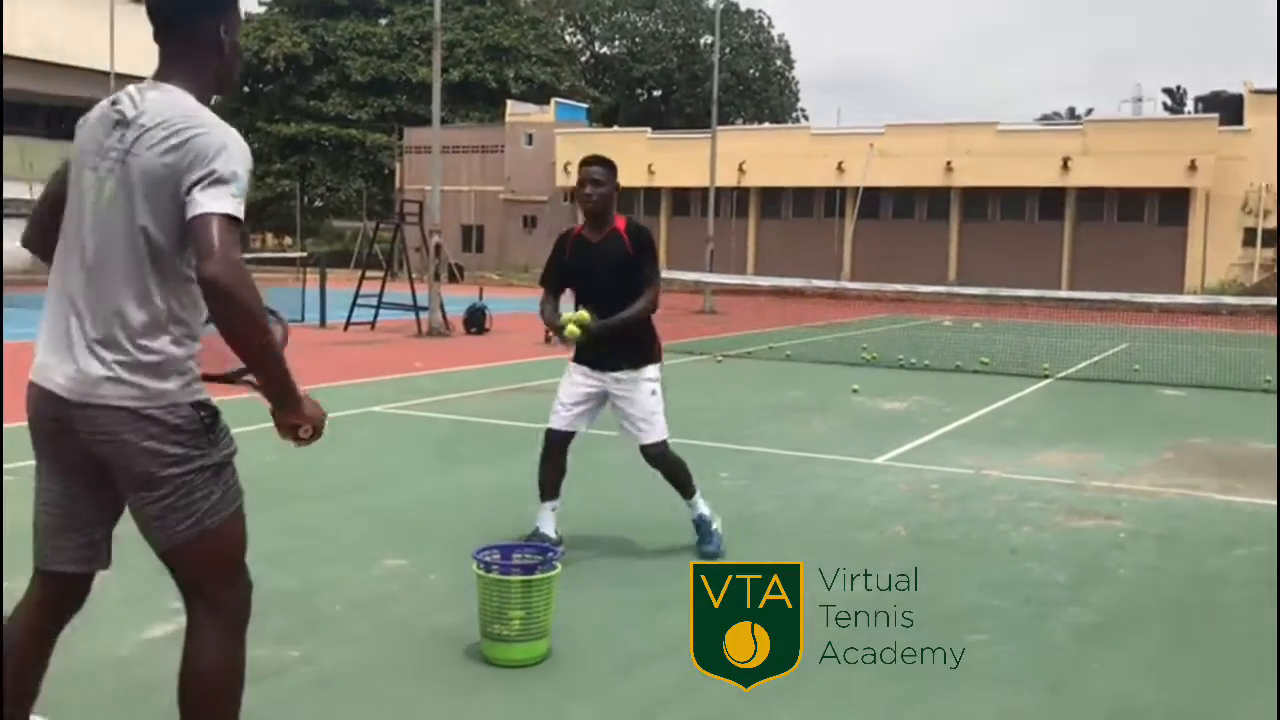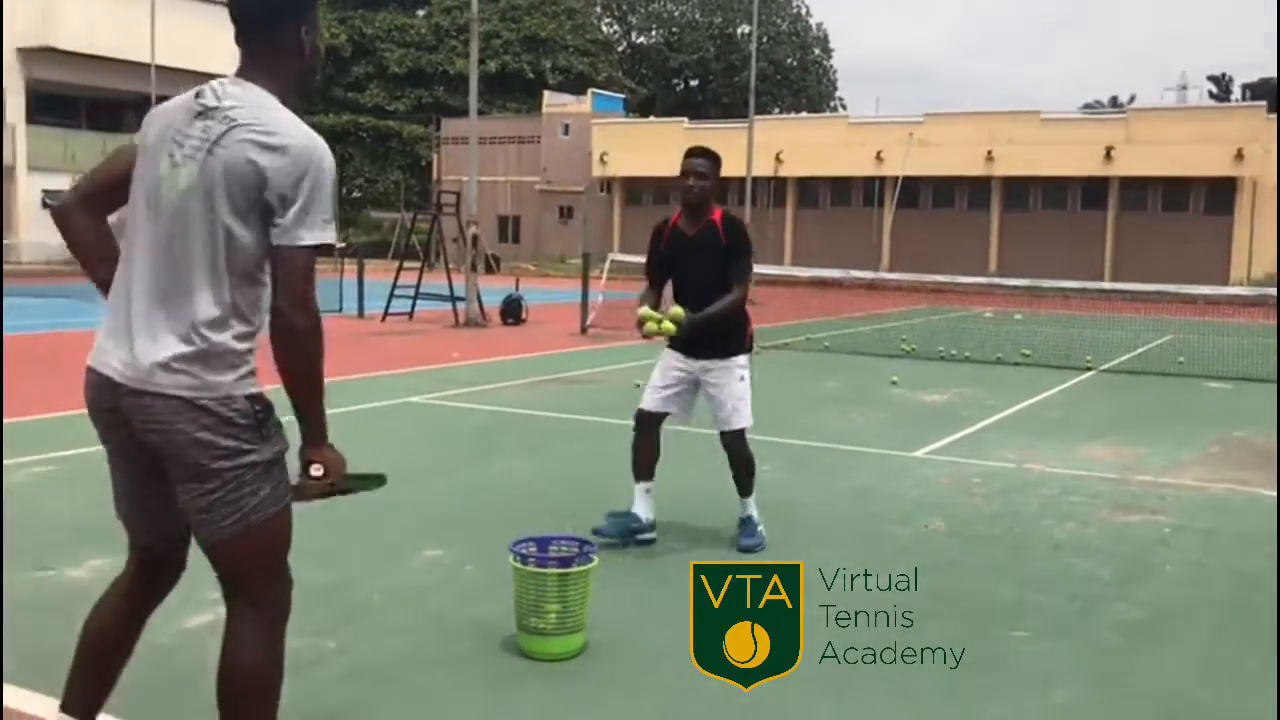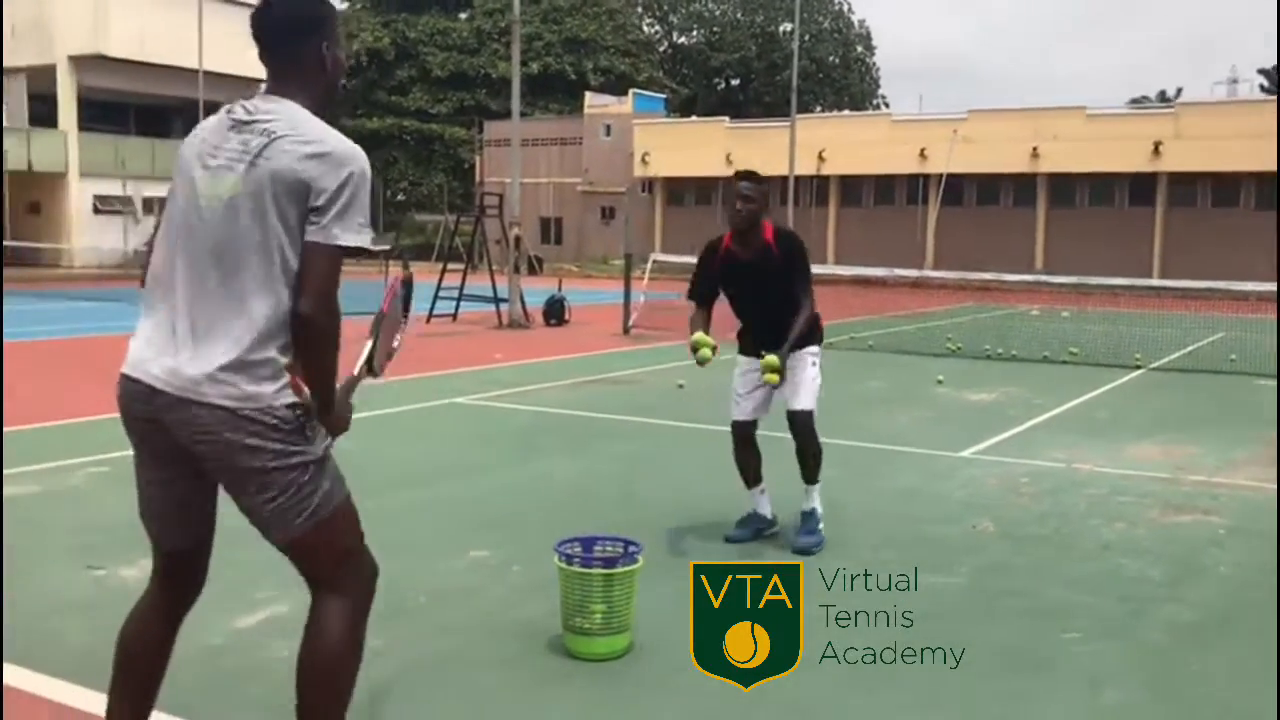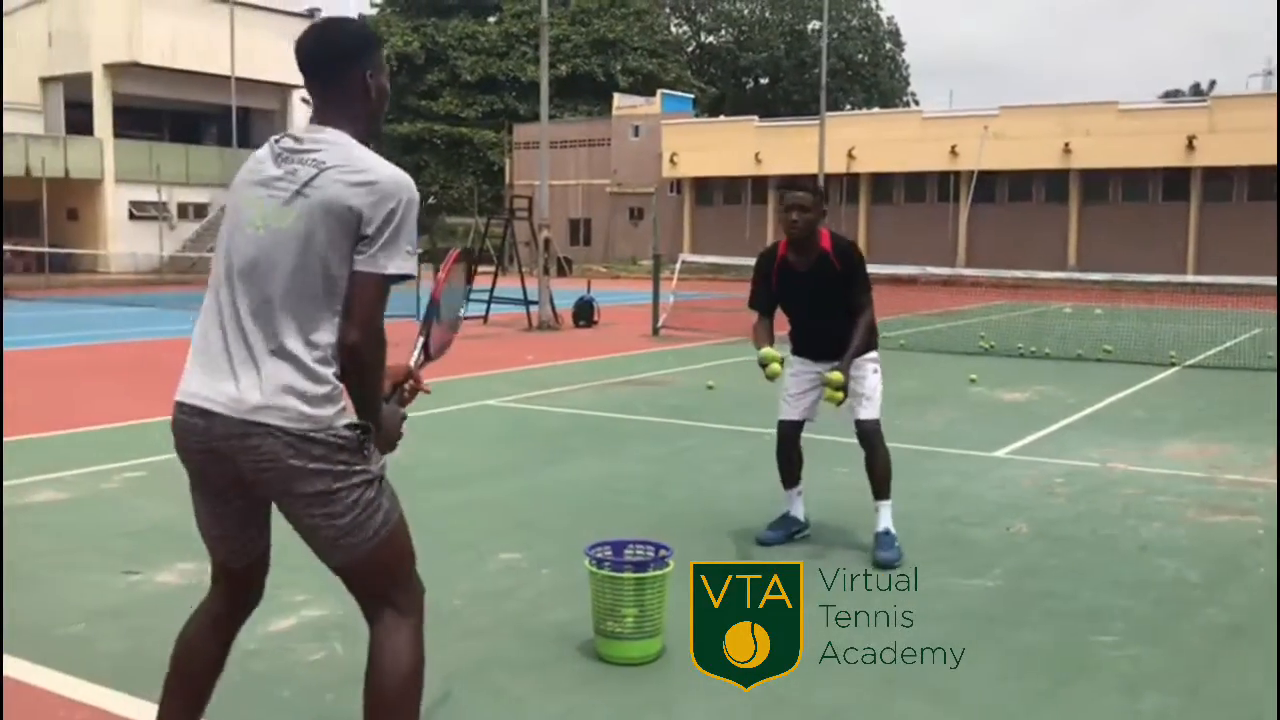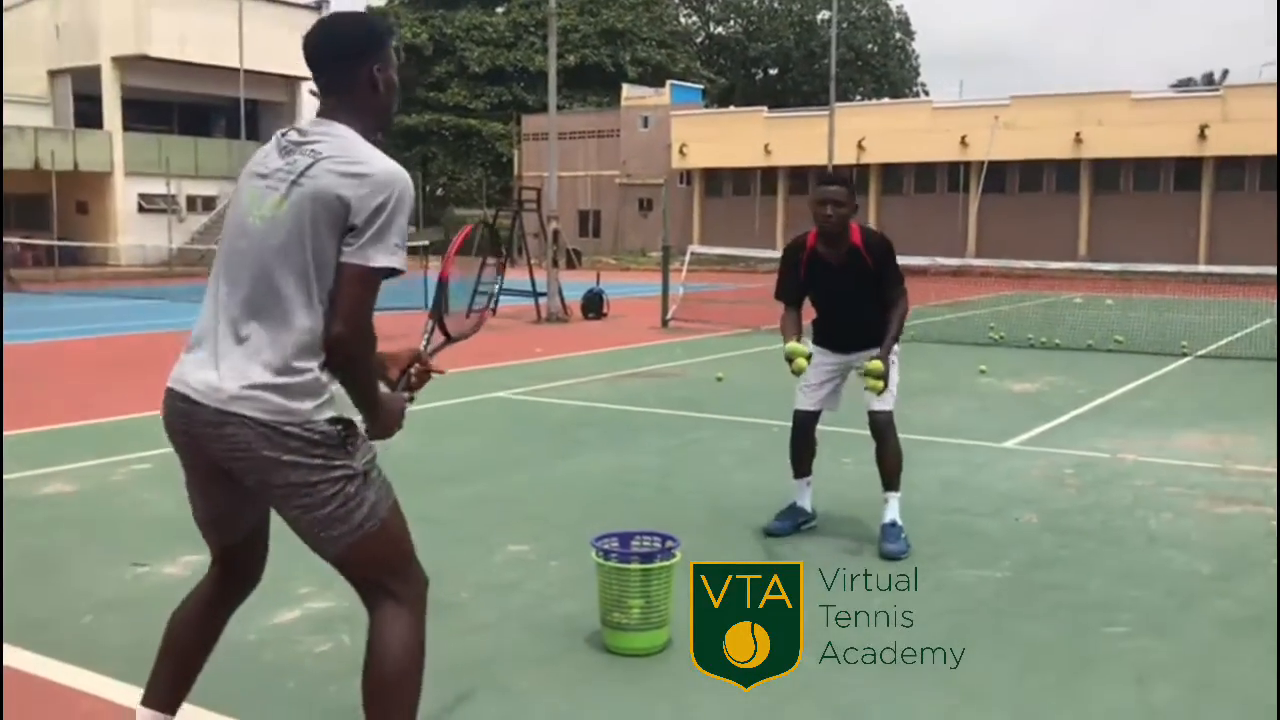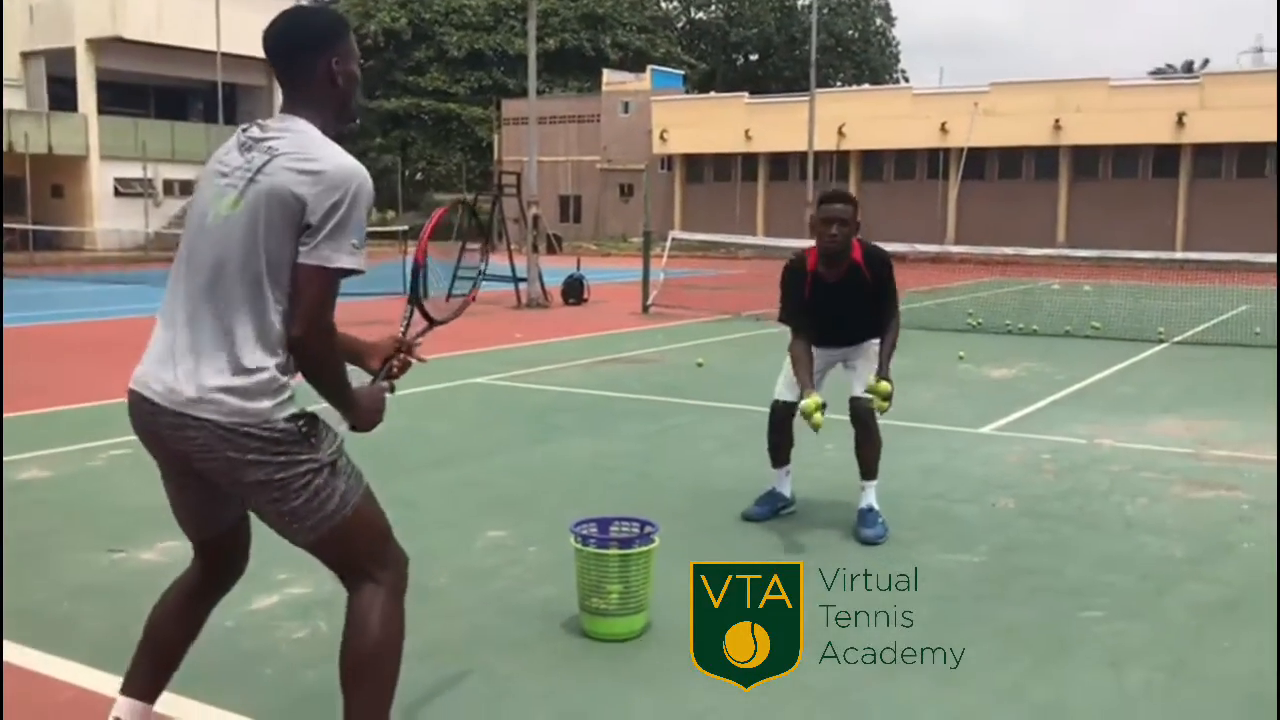
dt=0.3s
person 1, frame 1
left shoulder: (101, 119)
right shoulder: (210, 139)
right elbow: (221, 275)
right wrist: (286, 397)
right hip: (149, 406)
right knee: (221, 600)
person 1, frame 2
left shoulder: (171, 114)
right shoulder: (297, 147)
left elbow: (76, 207)
right elbow: (290, 310)
right wrist: (315, 433)
left hip: (113, 378)
right hip: (201, 396)
left knee: (151, 569)
right knee: (260, 599)
person 1, frame 3
left shoulder: (208, 134)
right shoulder: (335, 156)
right elbow: (312, 307)
right wrist: (327, 404)
left hip: (146, 384)
right hip: (241, 404)
left knee: (174, 580)
right knee: (347, 579)
person 1, frame 4
left shoulder: (259, 165)
right shoulder: (384, 184)
right elbow: (359, 332)
left wrist: (362, 379)
right wrist: (375, 418)
left hip: (199, 412)
right hip: (296, 430)
left knee: (233, 590)
right knee: (397, 603)
person 1, frame 5
left shoulder: (269, 156)
right shoulder: (380, 177)
right elbow: (344, 326)
left wrist: (374, 364)
right wrist: (375, 409)
left hip: (191, 399)
right hip: (280, 419)
left knee: (233, 569)
right knee: (398, 591)
person 1, frame 6
left shoulder: (234, 152)
right shoulder: (337, 173)
right elbow: (305, 330)
left wrist: (357, 350)
right wrist: (353, 406)
left hip: (156, 399)
right hip: (243, 418)
left knee: (217, 559)
right knee: (378, 572)
person 2, frame 1
left shoulder: (637, 237)
right shoulder: (567, 243)
left elbow: (651, 298)
right elbow: (550, 297)
left wrist: (605, 325)
right wrist: (554, 322)
left hip: (636, 365)
right hip: (586, 363)
left knee: (655, 450)
right knee: (554, 439)
left ankle: (702, 516)
right ankle: (546, 530)
person 2, frame 2
left shoulder: (731, 229)
right shoulder: (664, 231)
left elbow: (739, 292)
right elbow: (654, 286)
left wrist: (697, 319)
right wrist: (646, 309)
left hip: (726, 350)
right hip: (678, 347)
left knee: (733, 436)
right knee: (646, 419)
left ankle: (748, 516)
right ankle: (641, 514)
person 2, frame 3
left shoulder: (787, 244)
right shoulder: (714, 253)
left elbow: (806, 305)
right elbow: (702, 308)
left wrist: (784, 350)
right wrist: (699, 340)
left hip: (798, 344)
right hip: (752, 349)
left knee: (801, 422)
right knee: (741, 429)
left ankle: (811, 512)
right ankle: (762, 512)
person 2, frame 4
left shoulder: (844, 252)
right shoulder: (770, 261)
left elbow: (865, 312)
right elbow: (763, 317)
left wrist: (847, 362)
right wrist: (766, 352)
left hip: (856, 353)
right hip: (804, 355)
left knee: (868, 430)
right knee: (786, 431)
left ankle: (884, 526)
right ankle: (796, 514)
person 2, frame 5
left shoulder: (875, 245)
right shoulder: (797, 252)
left elbow: (899, 302)
right elbow: (792, 309)
left wrist: (885, 351)
right wrist: (793, 347)
left hip: (876, 344)
right hip: (826, 345)
left knee: (881, 421)
right knee: (802, 420)
left ankle: (892, 518)
right ankle: (803, 504)
person 2, frame 6
left shoulder: (876, 261)
right shoulder: (797, 271)
left elbow: (890, 316)
right elbow: (798, 339)
left wrist: (883, 370)
right wrist: (807, 393)
left hip: (863, 342)
right hip: (814, 344)
left knee: (863, 412)
right knee: (780, 410)
left ankle: (869, 505)
right ankle: (781, 491)
